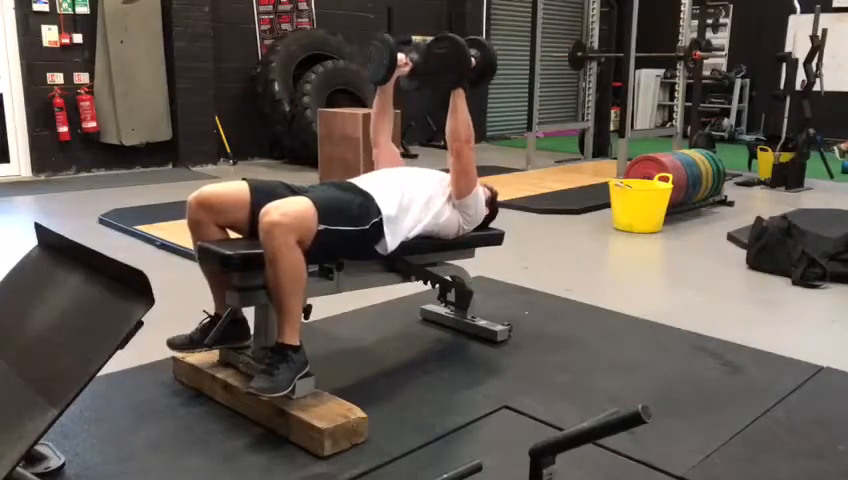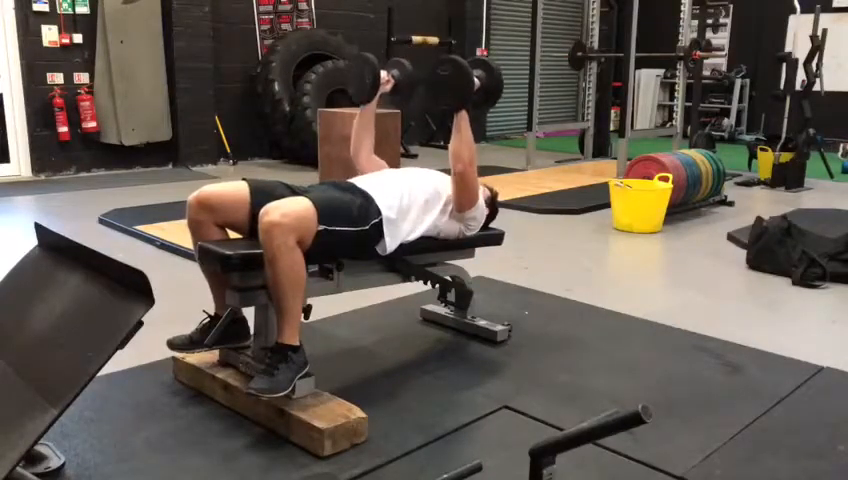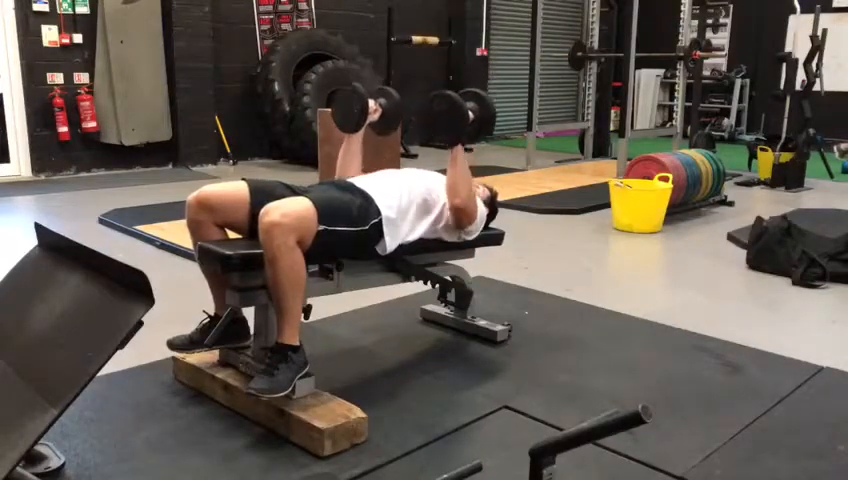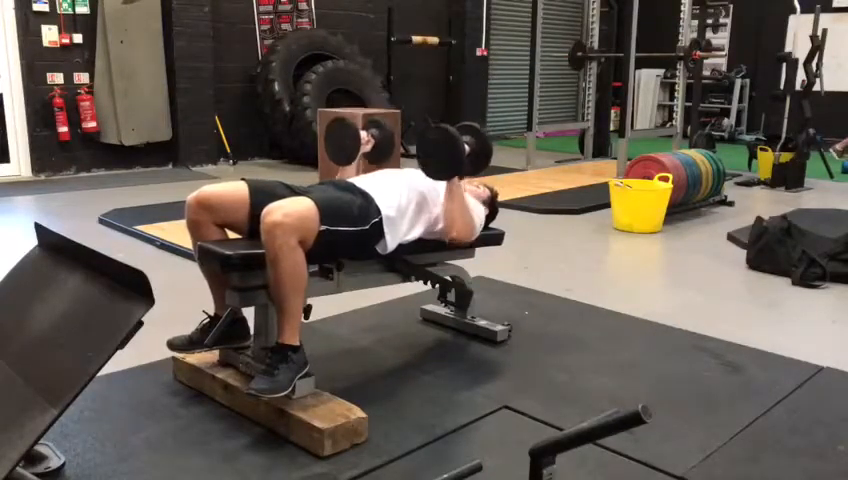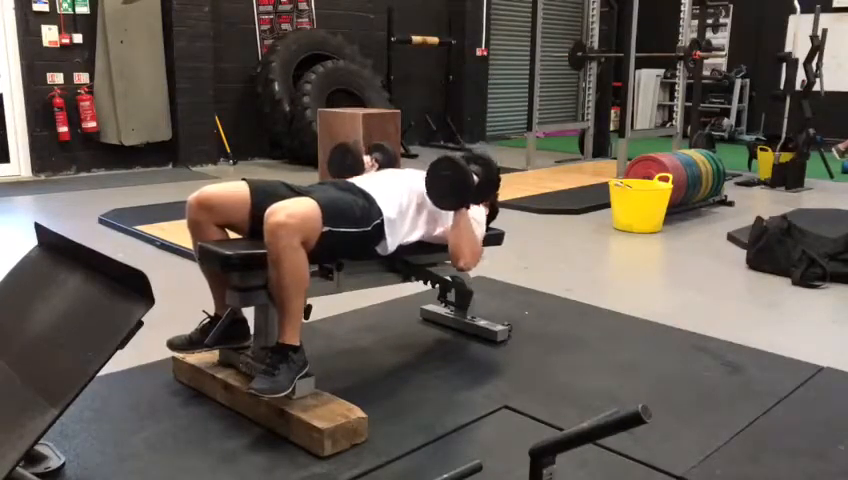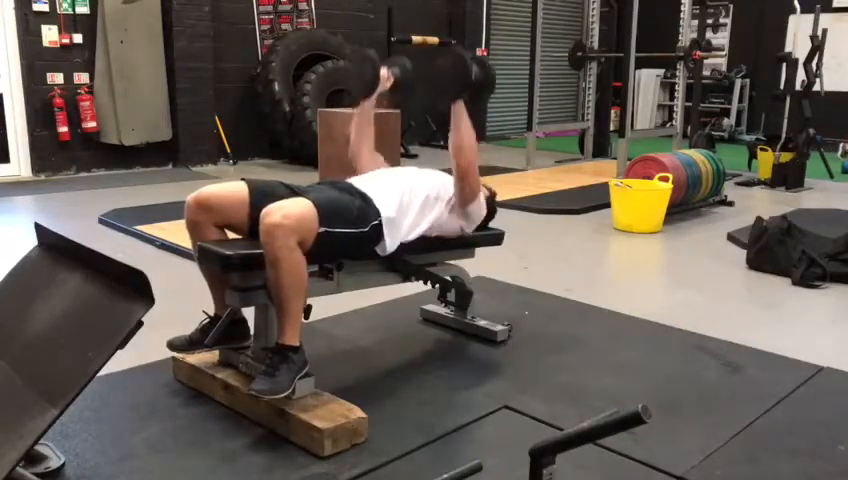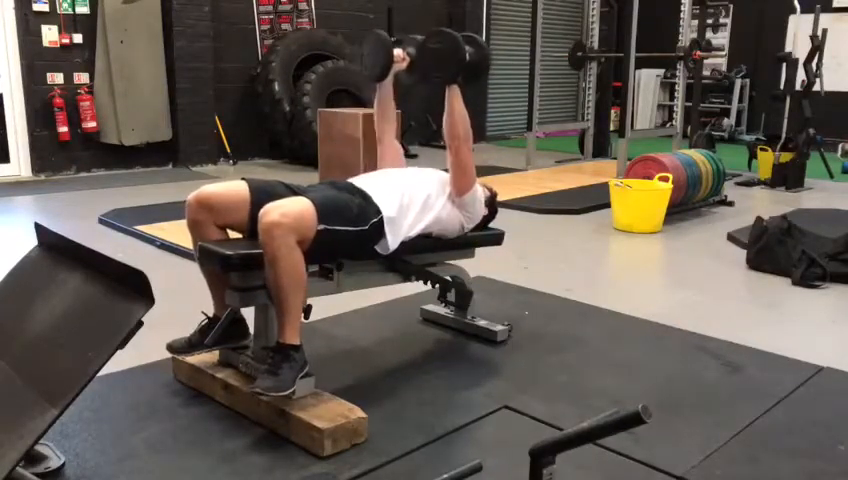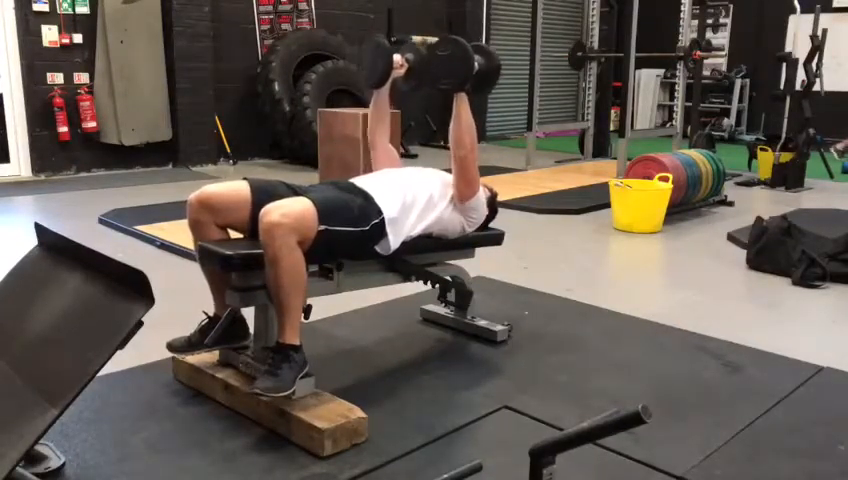
dt=0.4s
person 1, frame 1
left shoulder: (466, 211)
right shoulder: (416, 184)
left elbow: (462, 149)
right elbow: (380, 140)
left wrist: (458, 87)
right wrist: (388, 79)
left hip: (369, 214)
left knee: (278, 223)
right knee: (203, 204)
left ankle: (290, 351)
right ankle: (228, 322)
person 1, frame 2
left shoulder: (466, 216)
right shoulder: (419, 187)
left elbow: (464, 170)
right elbow: (361, 155)
left wrist: (461, 108)
right wrist: (371, 97)
left hip: (370, 215)
left knee: (277, 222)
right knee: (203, 203)
left ankle: (290, 352)
right ankle: (228, 322)
person 1, frame 3
left shoulder: (469, 217)
right shoulder: (424, 185)
left elbow: (459, 203)
right elbow: (347, 176)
left wrist: (457, 142)
right wrist: (359, 125)
left hip: (370, 214)
left knee: (277, 223)
right knee: (202, 203)
left ankle: (290, 352)
right ankle: (228, 322)
person 1, frame 4
left shoulder: (469, 209)
right shoulder: (424, 186)
left elbow: (458, 234)
left wrist: (454, 173)
left hip: (370, 214)
left knee: (279, 221)
right knee: (202, 203)
left ankle: (289, 352)
right ankle: (228, 322)
person 1, frame 5
left shoulder: (471, 213)
right shoulder: (419, 186)
left elbow: (465, 260)
right wrist: (358, 170)
left hip: (371, 214)
left knee: (282, 222)
right knee: (203, 204)
left ankle: (290, 352)
right ankle: (227, 321)
person 1, frame 6
left shoulder: (466, 212)
right shoulder: (417, 185)
left elbow: (466, 167)
right elbow: (360, 150)
left wrist: (458, 103)
right wrist: (370, 95)
left hip: (369, 215)
left knee: (278, 223)
right knee: (201, 204)
left ankle: (290, 353)
right ankle: (227, 322)
person 1, frame 7
left shoulder: (465, 209)
right shoulder: (416, 183)
left elbow: (460, 146)
right elbow: (385, 135)
left wrist: (452, 83)
right wrist: (387, 75)
left hip: (369, 214)
left knee: (276, 222)
right knee: (202, 204)
left ankle: (290, 352)
right ankle: (226, 322)
person 1, frame 8
left shoulder: (467, 211)
right shoulder: (416, 183)
left elbow: (465, 155)
right elbow: (378, 141)
left wrist: (460, 92)
right wrist: (384, 80)
left hip: (371, 214)
left knee: (278, 223)
right knee: (203, 203)
left ankle: (289, 352)
right ankle: (227, 322)
